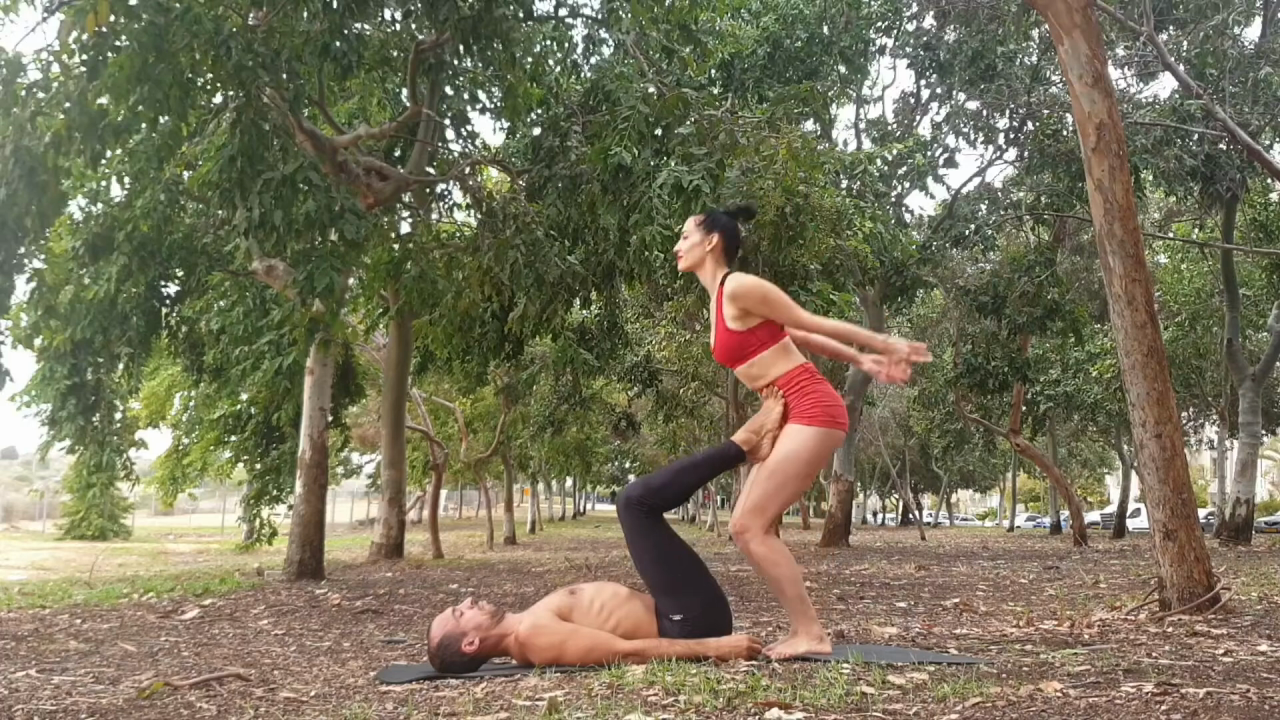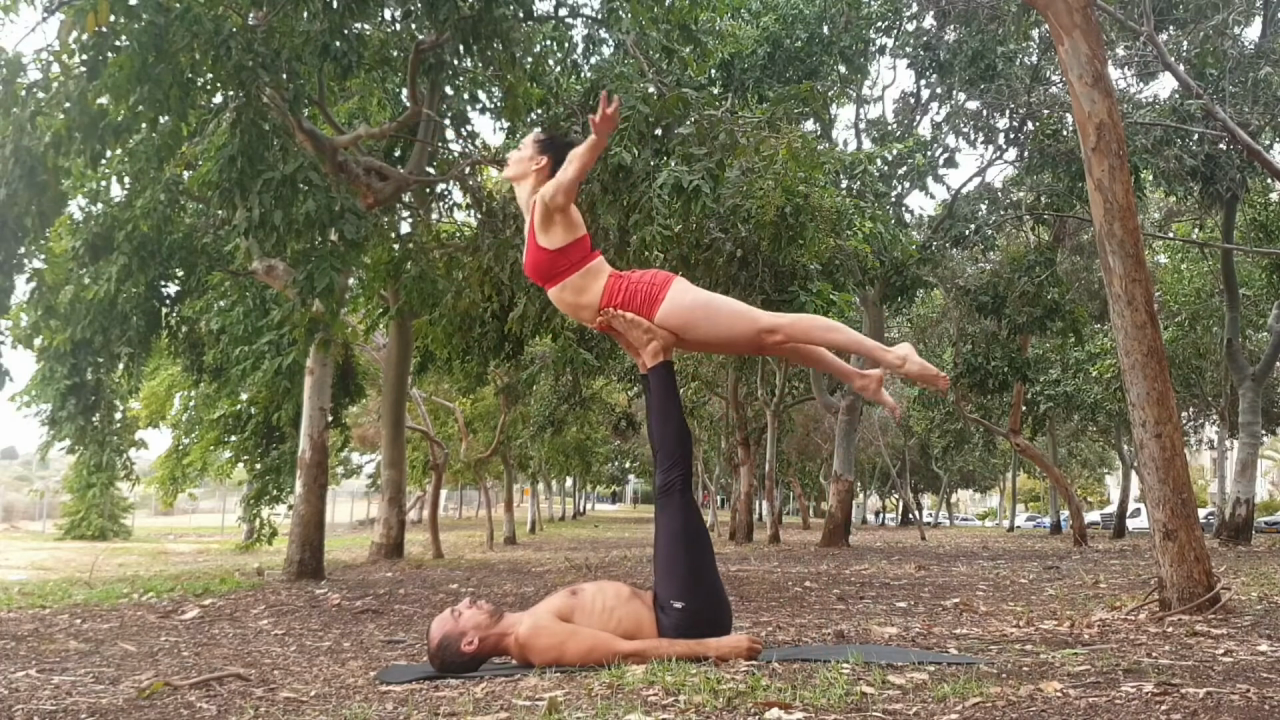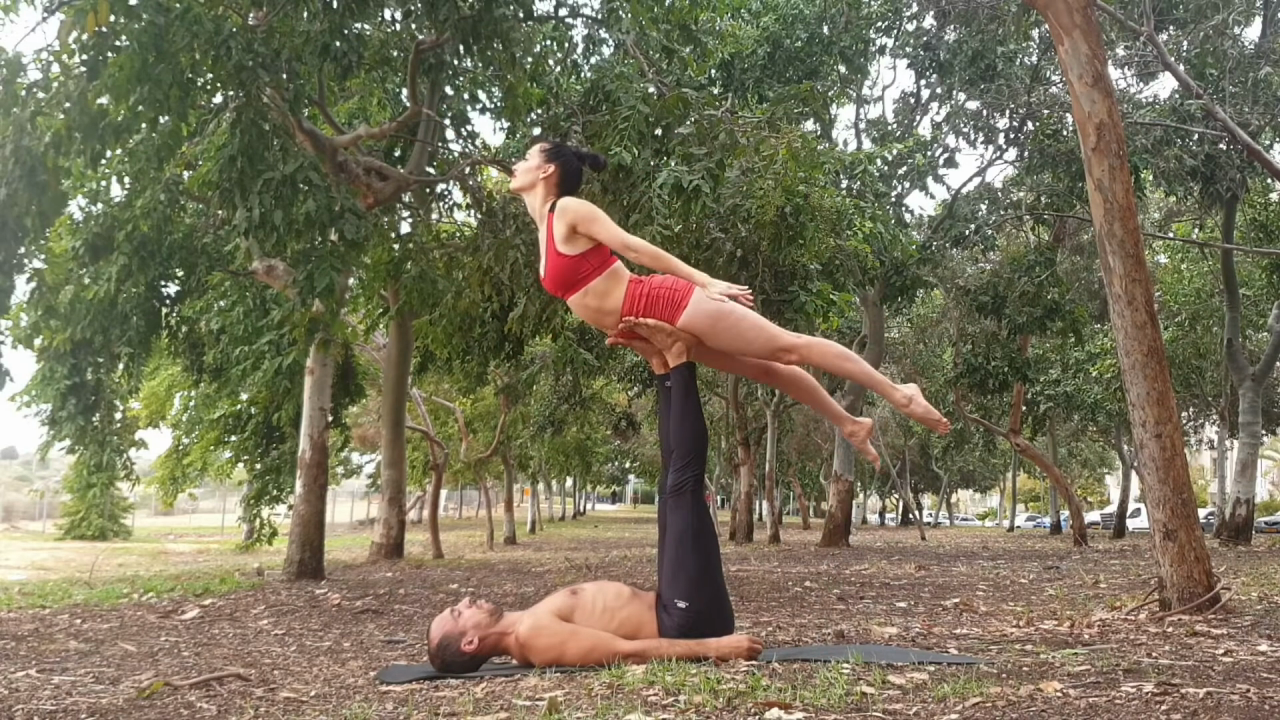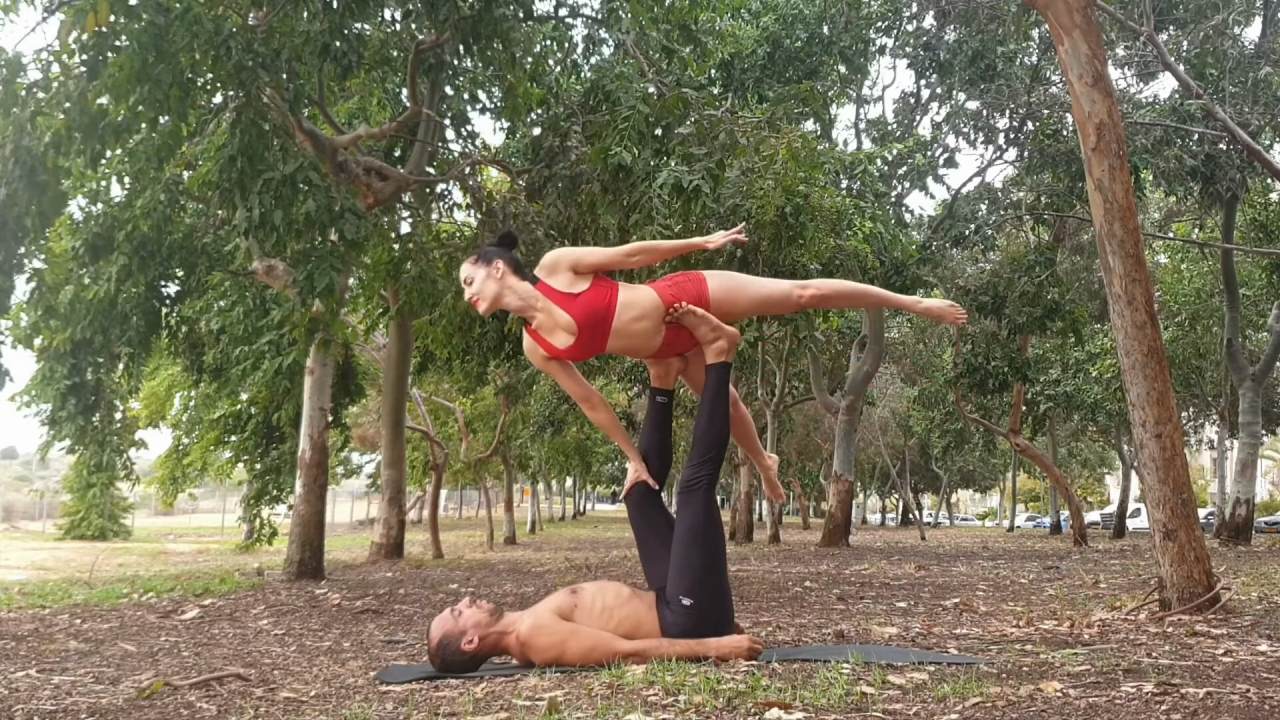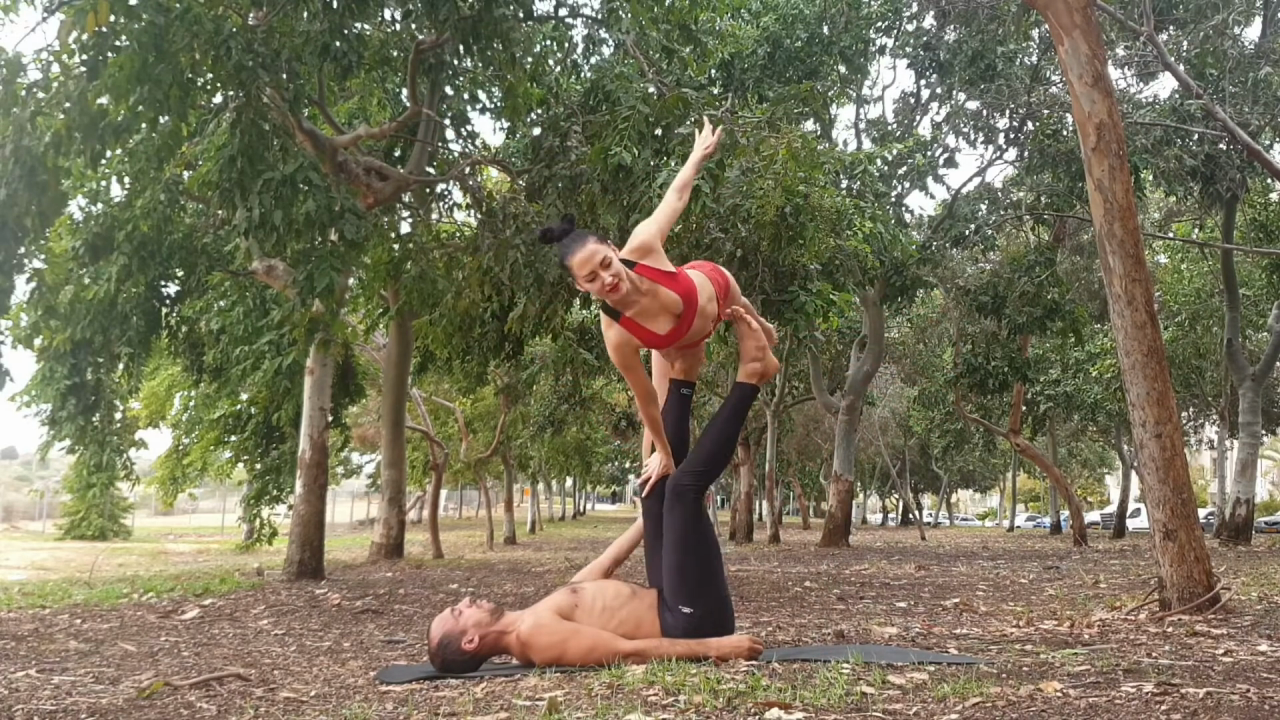
dt=1s
person 1, frame 1
left shoulder: (742, 288)
right shoulder: (720, 299)
left elbow: (812, 323)
right elbow: (795, 336)
left wrist: (882, 344)
right wrist: (862, 361)
left hip: (815, 413)
right hip: (799, 416)
left knee: (747, 526)
right knee: (749, 525)
left ankle: (808, 633)
right ankle: (804, 629)
person 1, frame 2
left shoulder: (549, 200)
right shoulder: (536, 213)
left elbow: (574, 166)
left wrist: (598, 138)
left hip: (648, 300)
right hip: (643, 317)
left knee: (771, 330)
right knee: (761, 338)
left ankle: (889, 356)
right ankle: (859, 379)
person 1, frame 3
left shoulder: (569, 210)
right shoulder: (547, 234)
left elbow: (635, 247)
left wrist: (706, 282)
left hip: (669, 304)
right hip: (655, 326)
left knee: (786, 348)
right knee: (763, 366)
left ankle: (898, 394)
right ankle: (847, 423)
person 1, frame 4
left shoulder: (555, 265)
right shoulder: (535, 347)
left elbow: (631, 254)
right elbow: (591, 402)
left wrist: (704, 241)
right wrist: (634, 458)
left hip: (689, 299)
right hip: (675, 346)
left knee: (804, 293)
right knee: (723, 402)
left ankle: (914, 303)
right ankle: (763, 464)
person 1, frame 5
left shoulder: (640, 245)
right shoulder: (618, 336)
left elbow: (675, 196)
right elbow: (645, 400)
left wrist: (701, 153)
right wrist: (661, 451)
left hip: (711, 283)
right hip: (675, 346)
left knee: (741, 309)
right knee: (666, 410)
left ankle: (760, 325)
right ankle: (650, 498)
person 2, frame 1
left shoulder: (530, 626)
right shoulder: (531, 634)
right elbow: (627, 651)
right wrist: (714, 646)
left hip: (685, 621)
right hip: (693, 622)
left knee: (637, 501)
right knee: (635, 499)
left ankle: (745, 443)
right ankle: (742, 444)
person 2, frame 2
left shoulder: (530, 626)
right shoulder: (530, 636)
right elbow: (627, 653)
right wrist: (712, 646)
left hip: (677, 617)
right hip: (689, 622)
right knee: (672, 486)
left ankle: (650, 361)
right ankle: (654, 358)
person 2, frame 3
left shoulder: (530, 625)
right shoulder: (531, 635)
right elbow: (627, 653)
right wrist: (712, 647)
left hip: (676, 617)
right hip: (690, 624)
right knee: (683, 487)
left ankle: (666, 363)
right ankle: (676, 358)
person 2, frame 4
left shoulder: (529, 626)
right shoulder: (532, 634)
right elbow: (628, 653)
right wrist: (715, 646)
left hip: (678, 611)
right hip: (689, 623)
left knee: (640, 491)
right knee: (696, 483)
left ankle: (663, 380)
right ankle: (716, 357)
person 2, frame 5
left shoulder: (531, 621)
right shoulder: (533, 635)
left elbow: (599, 573)
right elbow: (628, 653)
left wrist: (646, 522)
right wrist: (716, 647)
left hip: (679, 616)
right hip: (694, 620)
left knee: (664, 485)
right knee: (682, 488)
right ankle: (749, 376)
